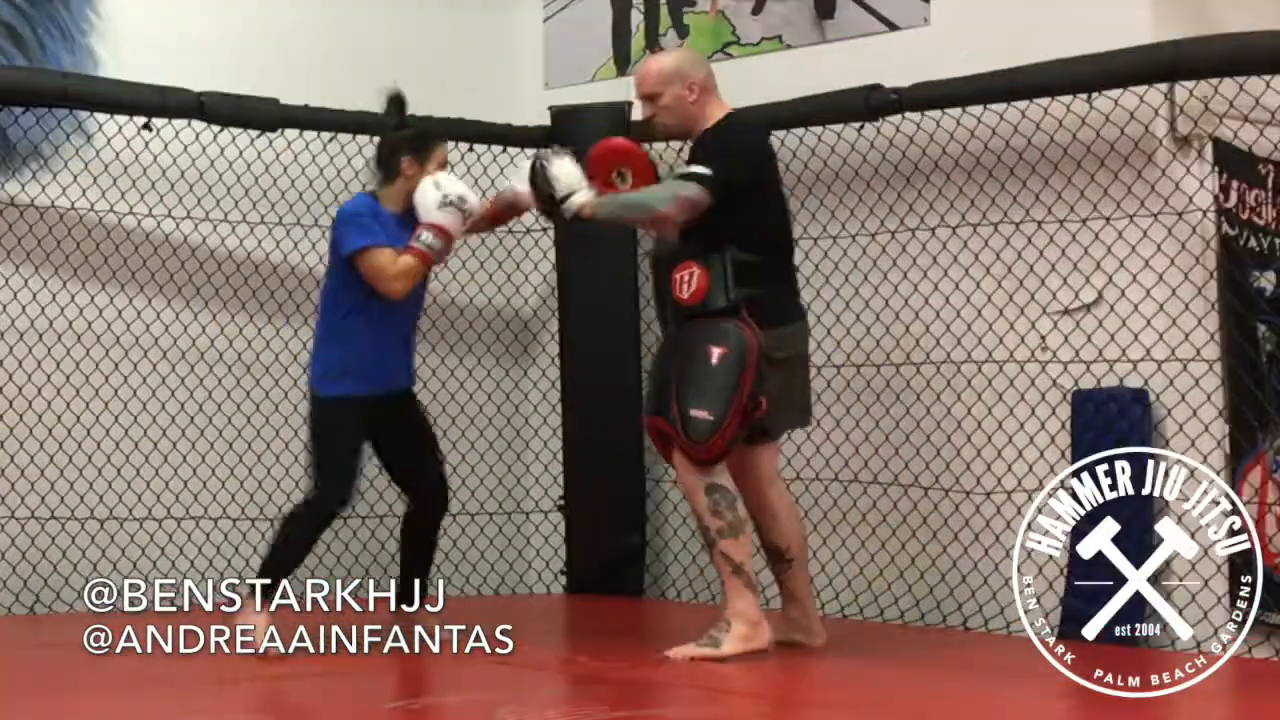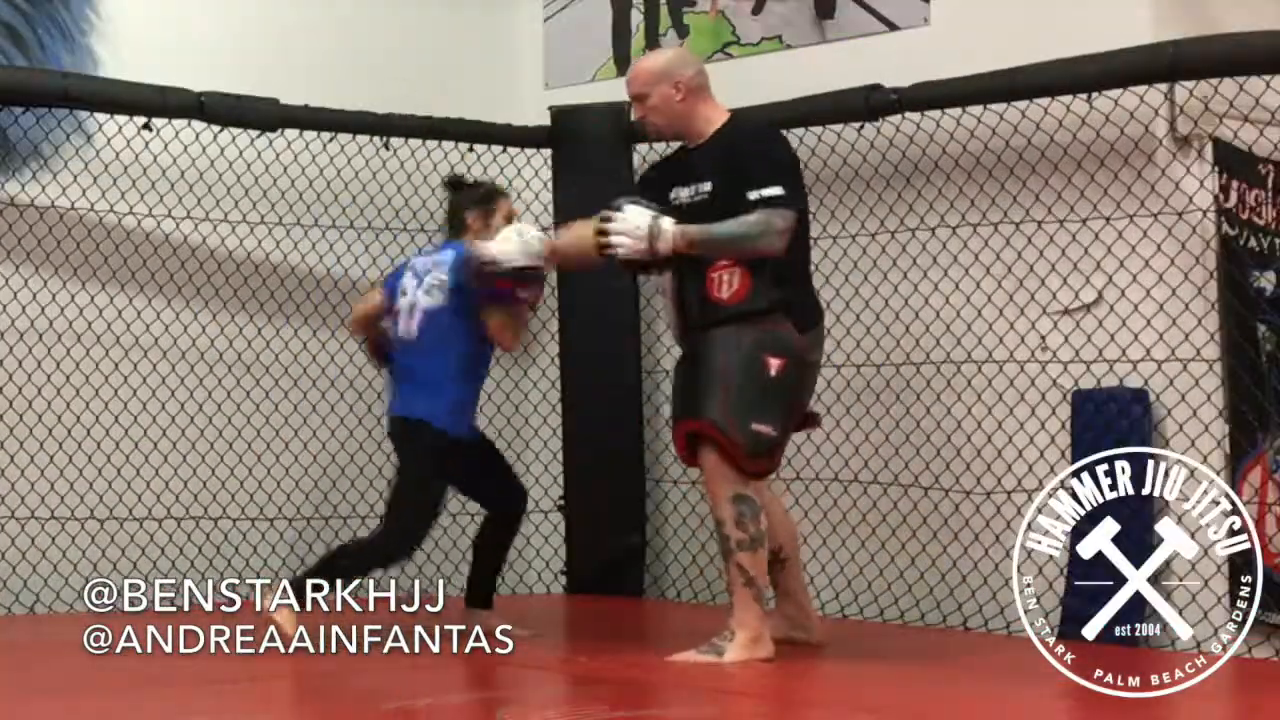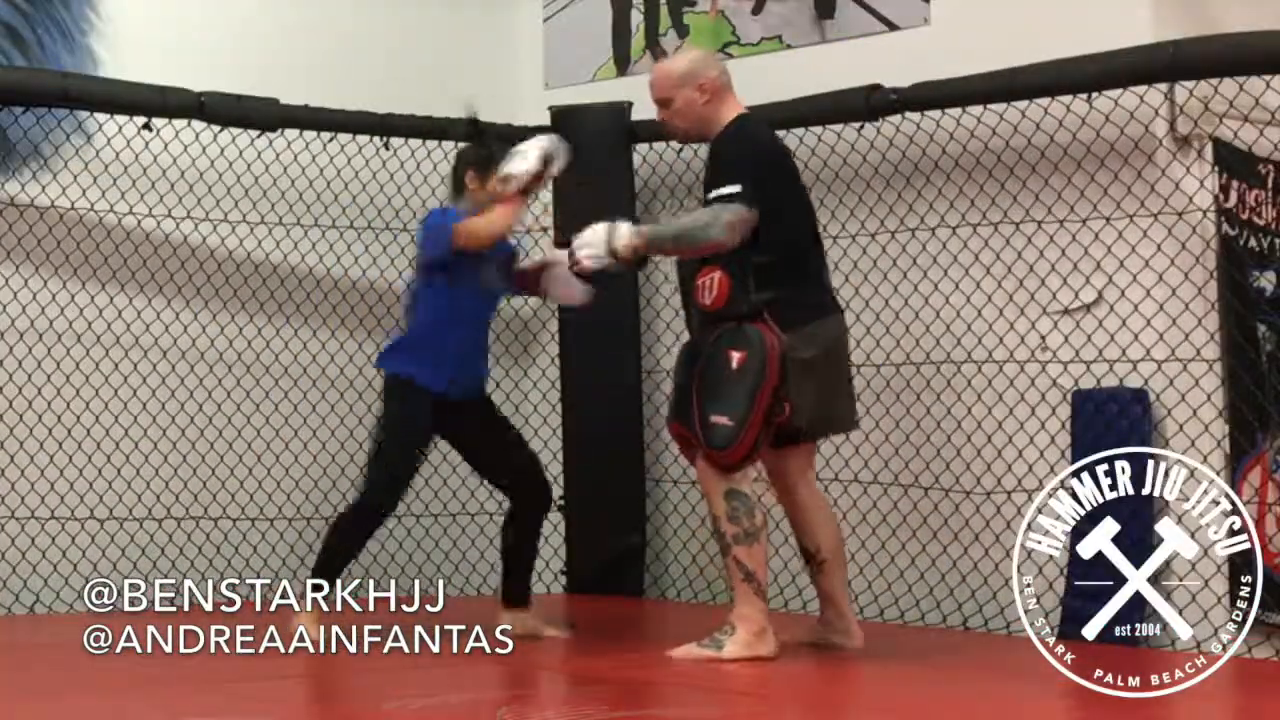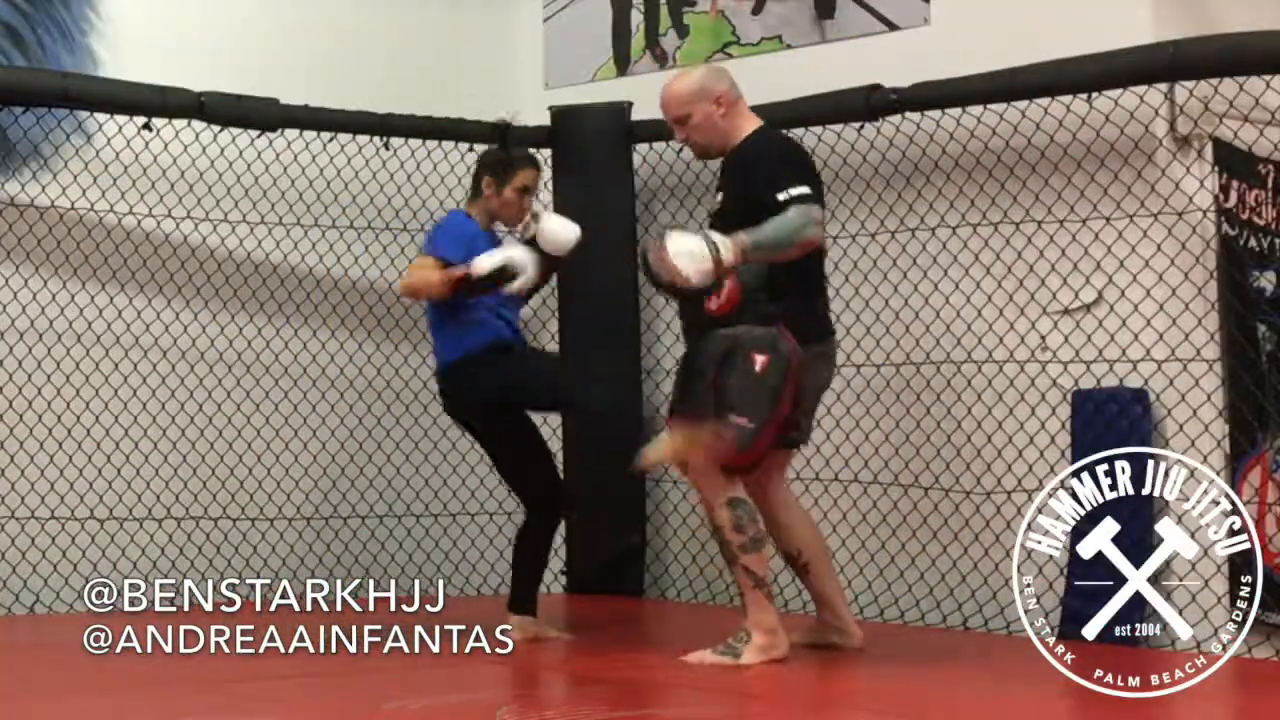
dt=0.4s
person 1, frame 1
left shoulder: (737, 141)
right shoulder: (716, 148)
left elbow: (672, 207)
right elbow: (685, 237)
left wrist: (584, 199)
left hip: (746, 328)
right hip: (748, 329)
left knee: (694, 461)
right knee: (754, 469)
left ankle: (745, 620)
right ankle: (801, 616)
person 1, frame 2
left shoulder: (764, 145)
right shoulder: (671, 171)
left elbow: (771, 236)
right elbow: (619, 229)
left wrist: (663, 236)
left hip: (765, 334)
right hip: (720, 338)
left knee: (721, 465)
right knee: (739, 472)
left ankle: (750, 631)
right ankle: (796, 615)
person 1, frame 3
left shoulder: (741, 143)
right shoulder: (752, 145)
left elbow: (724, 230)
left wrist: (623, 239)
left hip: (771, 331)
right hip: (799, 329)
left knee: (718, 463)
right knee: (791, 474)
left ankle: (750, 627)
right ankle: (838, 619)
person 1, frame 4
left shoulder: (773, 153)
right shoulder: (743, 164)
left elbow: (807, 231)
left wrist: (720, 250)
right wrist: (681, 259)
left hip: (774, 343)
right hip: (757, 344)
left knee: (708, 466)
right knee: (761, 482)
left ankle: (763, 631)
right ankle: (836, 619)
person 2, frame 1
left shoulder: (406, 213)
right shoulder: (359, 214)
left elbow: (471, 223)
right elbow: (394, 282)
left wrist: (511, 202)
right wrist: (437, 230)
left hip: (391, 386)
right hip: (344, 387)
left knee: (430, 494)
right knee: (331, 498)
left ankle: (408, 611)
right ankle: (259, 603)
person 2, frame 2
left shoulder: (416, 266)
right shoulder: (476, 263)
left elbow: (361, 315)
right elbow: (506, 337)
left wrist: (391, 351)
right wrist: (525, 284)
left hip: (443, 423)
right hip: (432, 423)
left knee: (510, 501)
right knee: (397, 539)
left ankle: (479, 611)
right ankle: (291, 599)
person 2, frame 3
left shoulder: (497, 249)
right shoulder: (445, 221)
left elbow: (518, 280)
right elbow: (483, 234)
left wrist: (549, 273)
right wrist: (523, 183)
left hip: (465, 395)
right hip: (414, 384)
left knee: (534, 492)
right knee: (380, 496)
left ankle: (517, 612)
right ankle: (311, 603)
person 2, frame 4
left shoulder: (488, 237)
right shoulder: (457, 228)
left elbow: (512, 296)
right elbow: (414, 283)
left wrist: (546, 257)
right wrist: (470, 278)
left hip: (467, 387)
right hip: (485, 365)
left knee: (547, 500)
left ankle: (524, 618)
